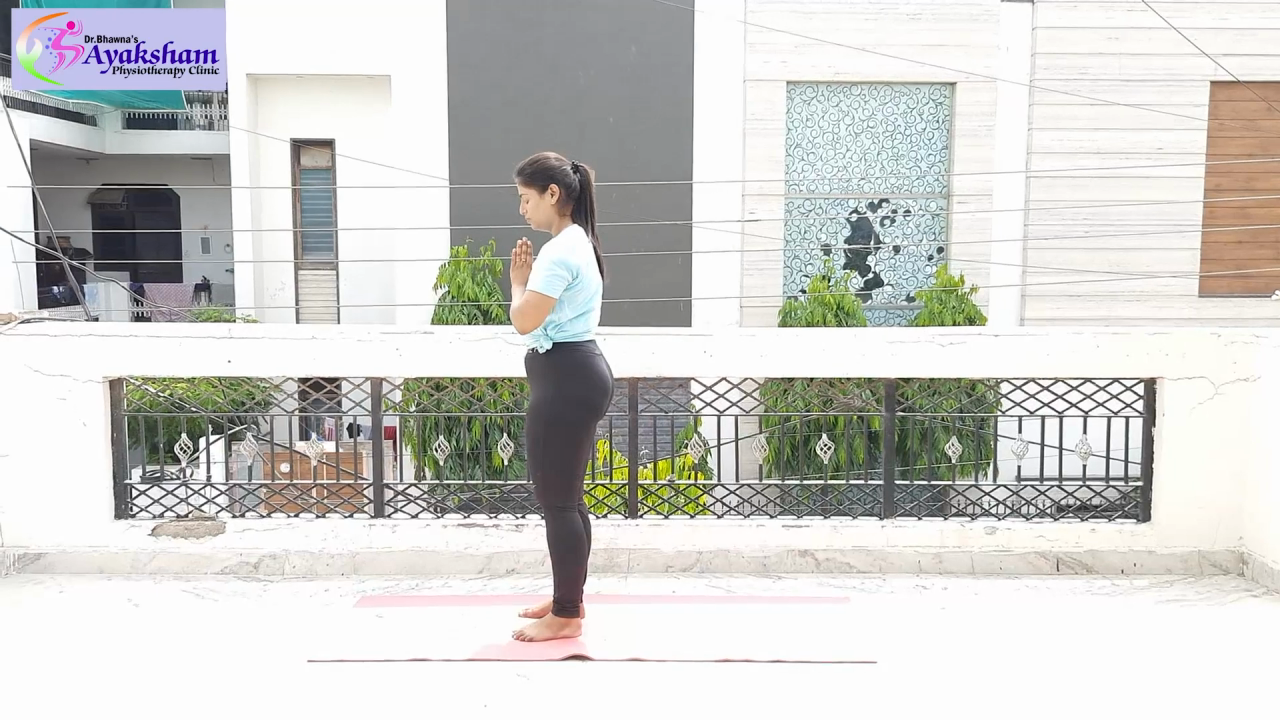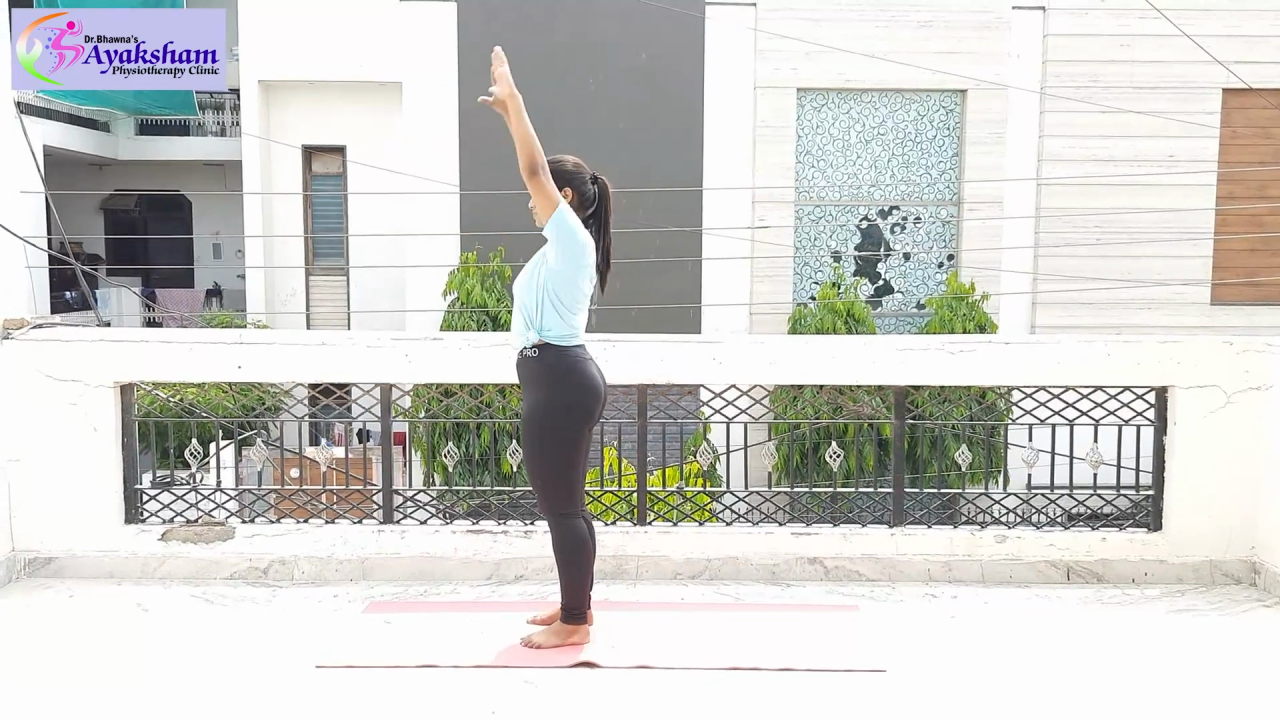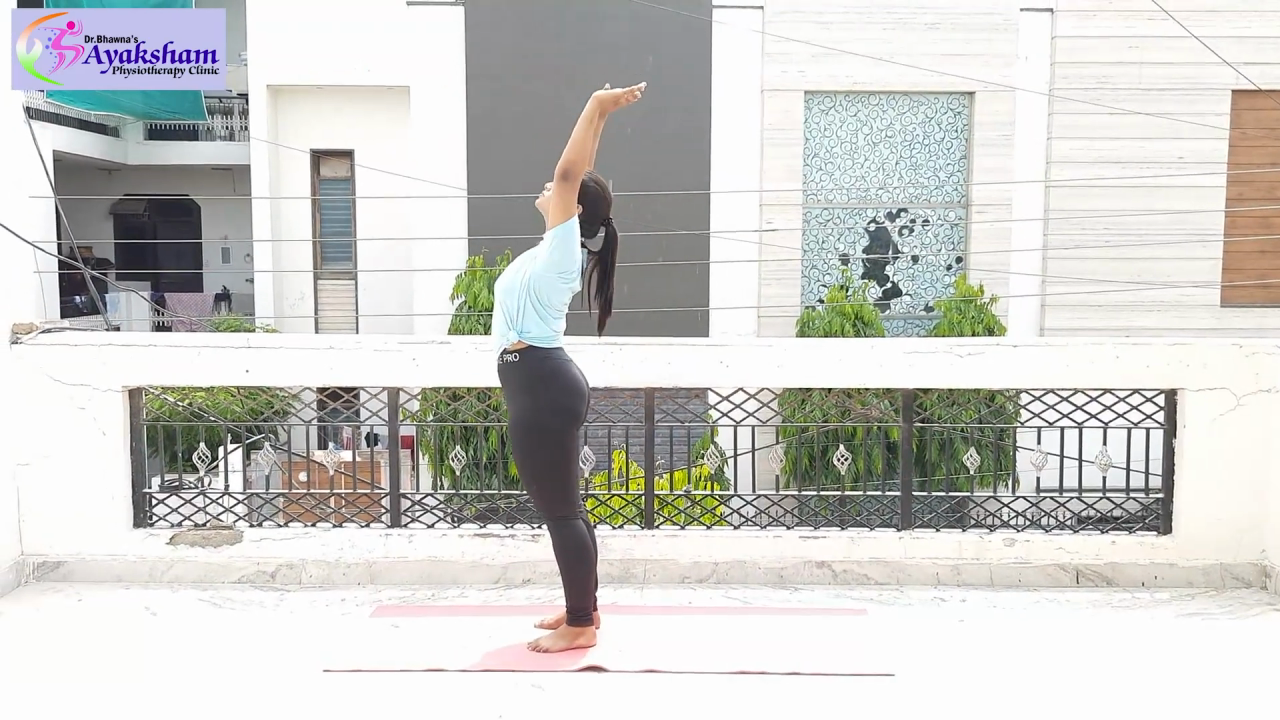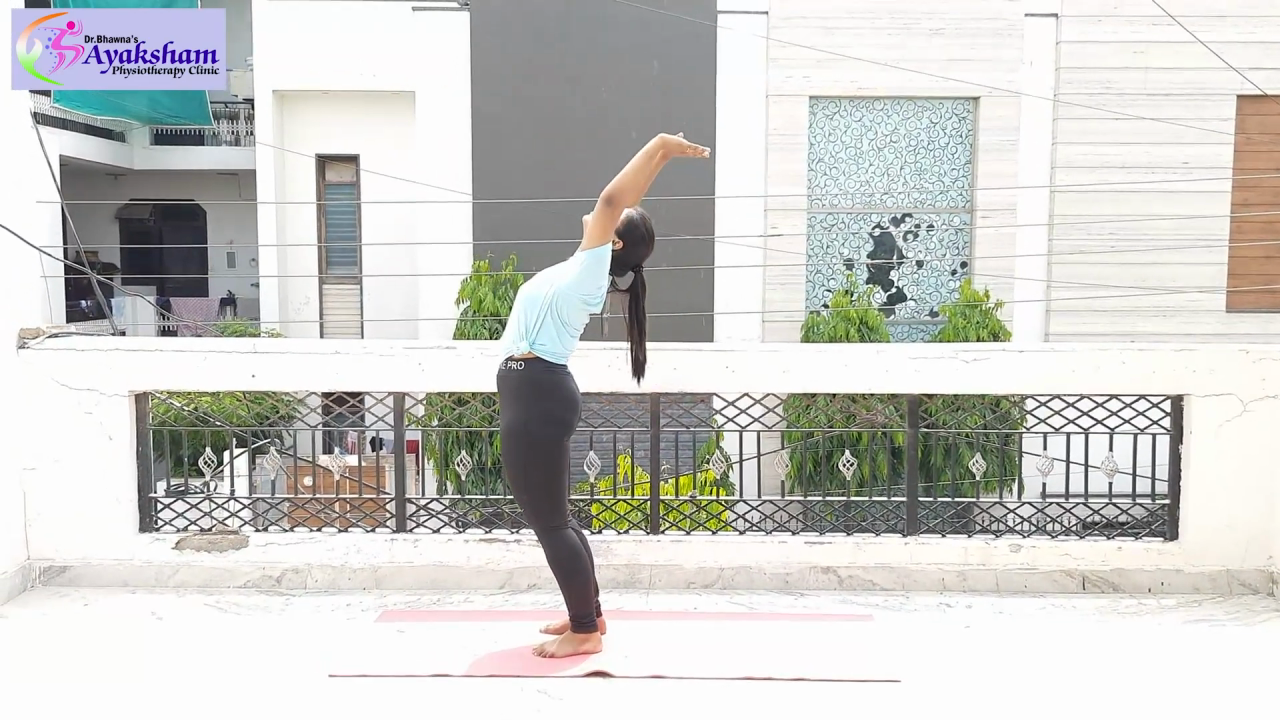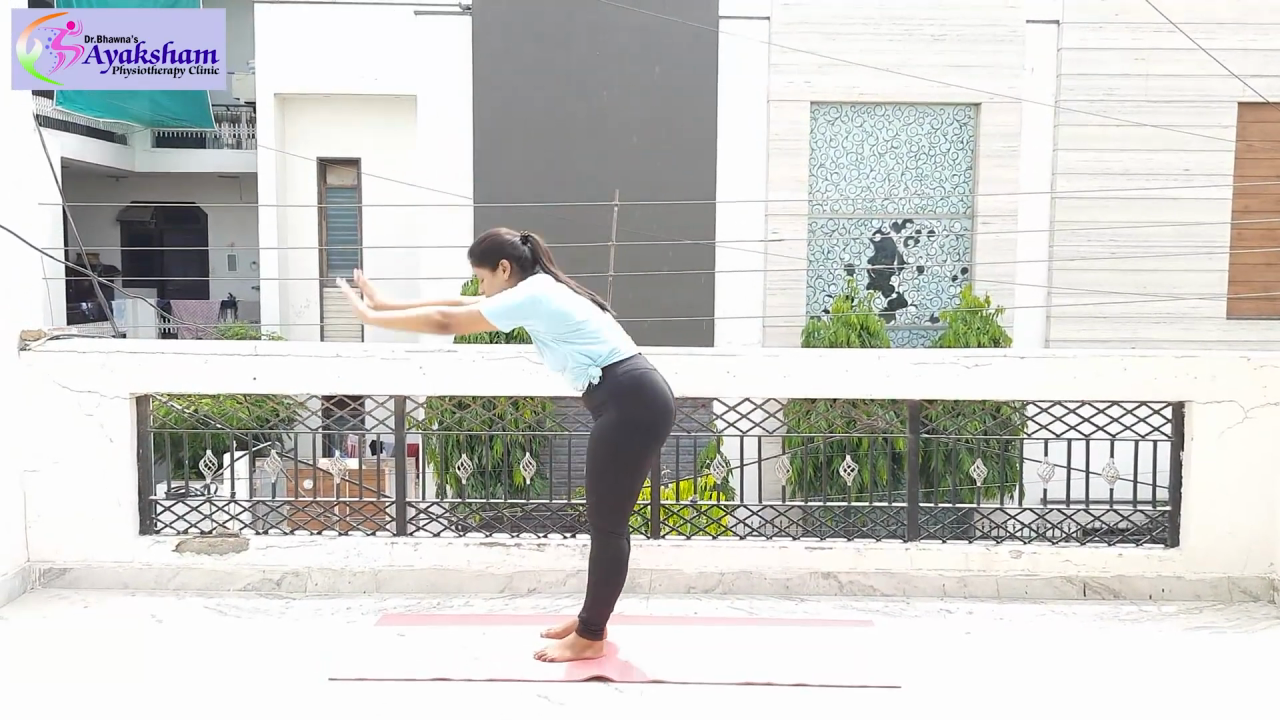
dt=1s
person 1, frame 1
left shoulder: (559, 251)
right shoulder: (575, 243)
left elbow: (524, 321)
left wrist: (517, 282)
right wrist: (529, 278)
left hip: (564, 379)
right hip: (577, 374)
left knee: (555, 500)
right knee: (566, 497)
left ankle: (565, 615)
right ankle: (569, 599)
person 1, frame 2
left shoulder: (570, 240)
right shoulder: (563, 248)
left elbow: (532, 170)
right elbow: (537, 174)
left wrist: (510, 99)
right wrist: (507, 102)
left hip: (558, 383)
right hip: (561, 382)
left knee: (560, 507)
right knee: (565, 504)
left ankle: (574, 623)
right ankle: (575, 606)
person 1, frame 3
left shoulder: (562, 247)
right shoulder: (556, 247)
left elbow: (569, 175)
right elbow: (574, 177)
left wrist: (597, 109)
right wrist: (598, 110)
left hip: (541, 385)
right hip: (541, 384)
left knee: (559, 509)
right knee: (562, 506)
left ankle: (579, 626)
right ankle: (583, 608)
person 1, frame 4
left shoulder: (590, 271)
right shoulder: (585, 268)
left elbow: (611, 200)
right elbow: (619, 202)
left wrist: (658, 149)
right wrist: (658, 153)
left hip: (537, 397)
right hip: (534, 395)
left knee: (549, 521)
right knee: (553, 517)
left ankle: (584, 631)
right ankle: (588, 614)
person 1, frame 5
left shoulder: (530, 297)
right shoulder: (539, 290)
left elbow: (444, 322)
right elbow: (459, 310)
left wrist: (373, 316)
right wrist: (387, 306)
left hip: (632, 403)
right hip: (633, 399)
left knee: (609, 522)
right knee: (605, 519)
left ankle: (590, 638)
right ankle: (589, 621)
